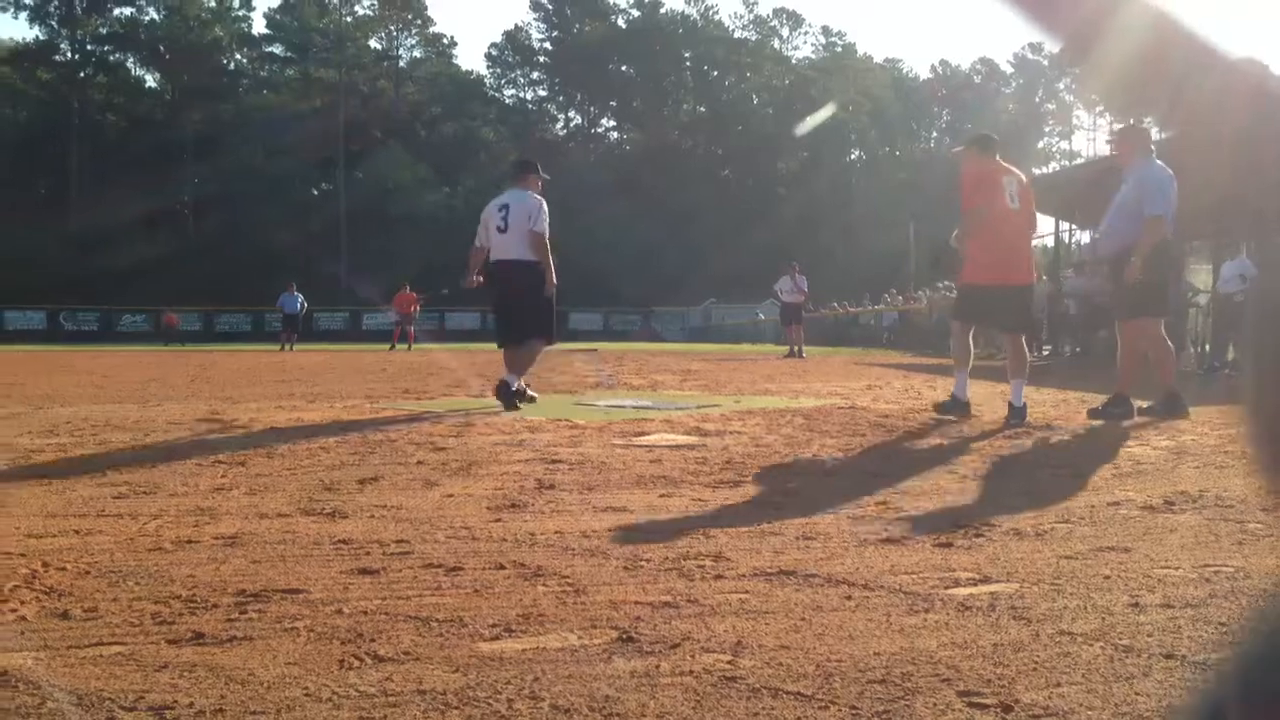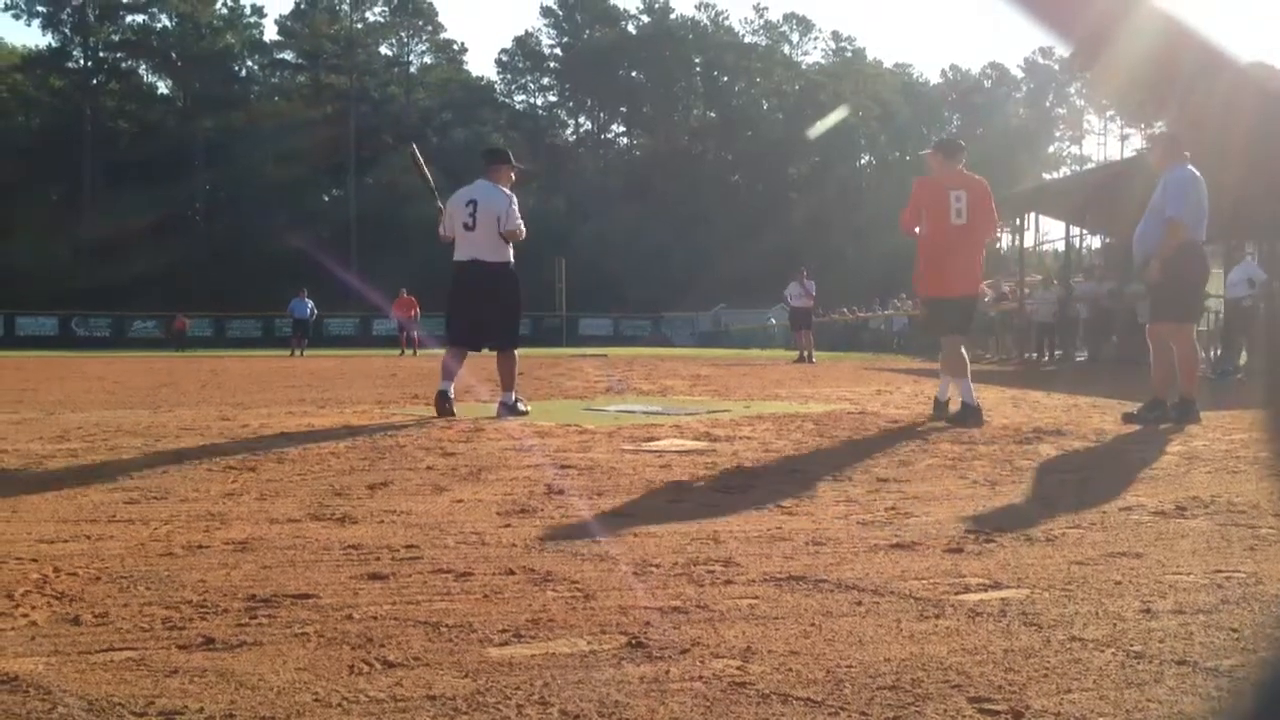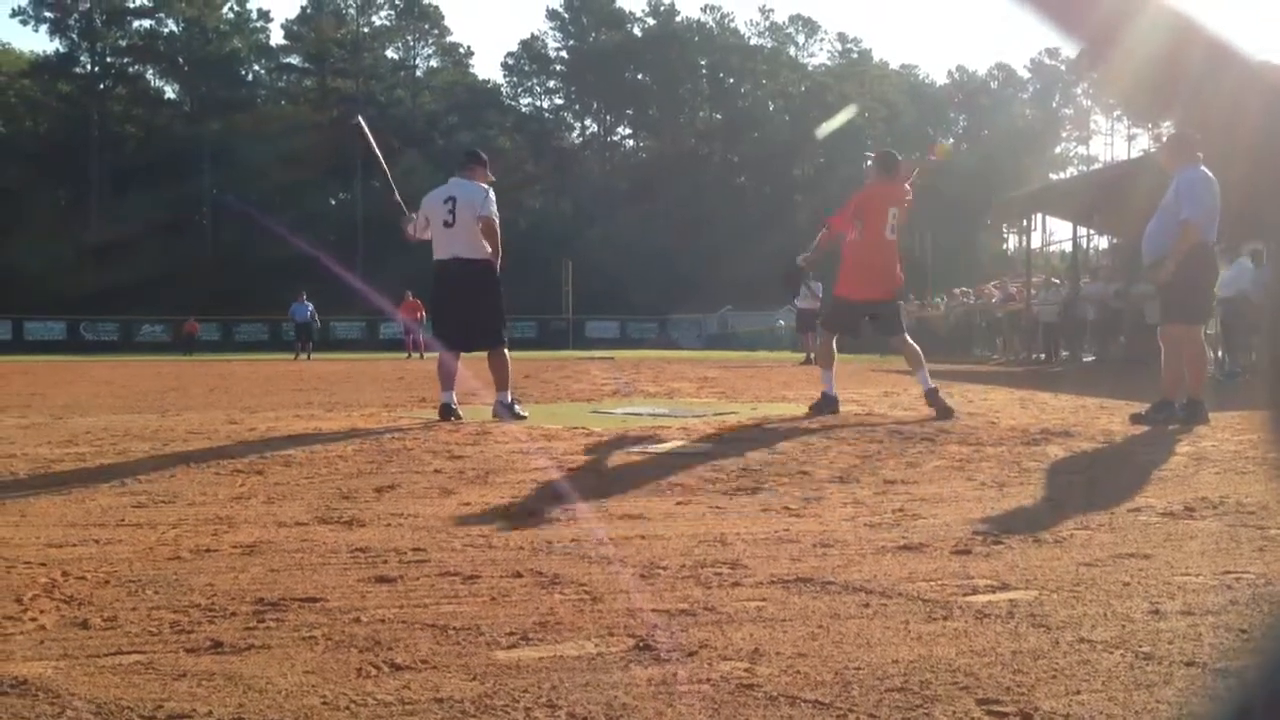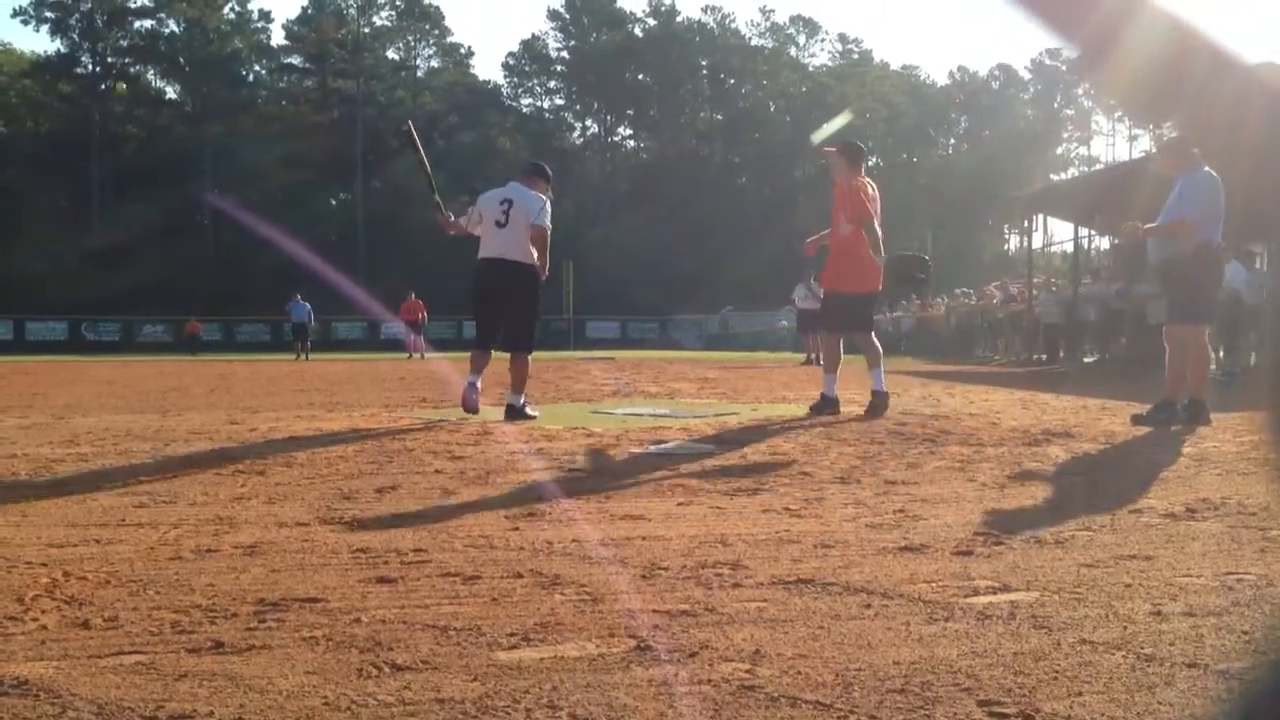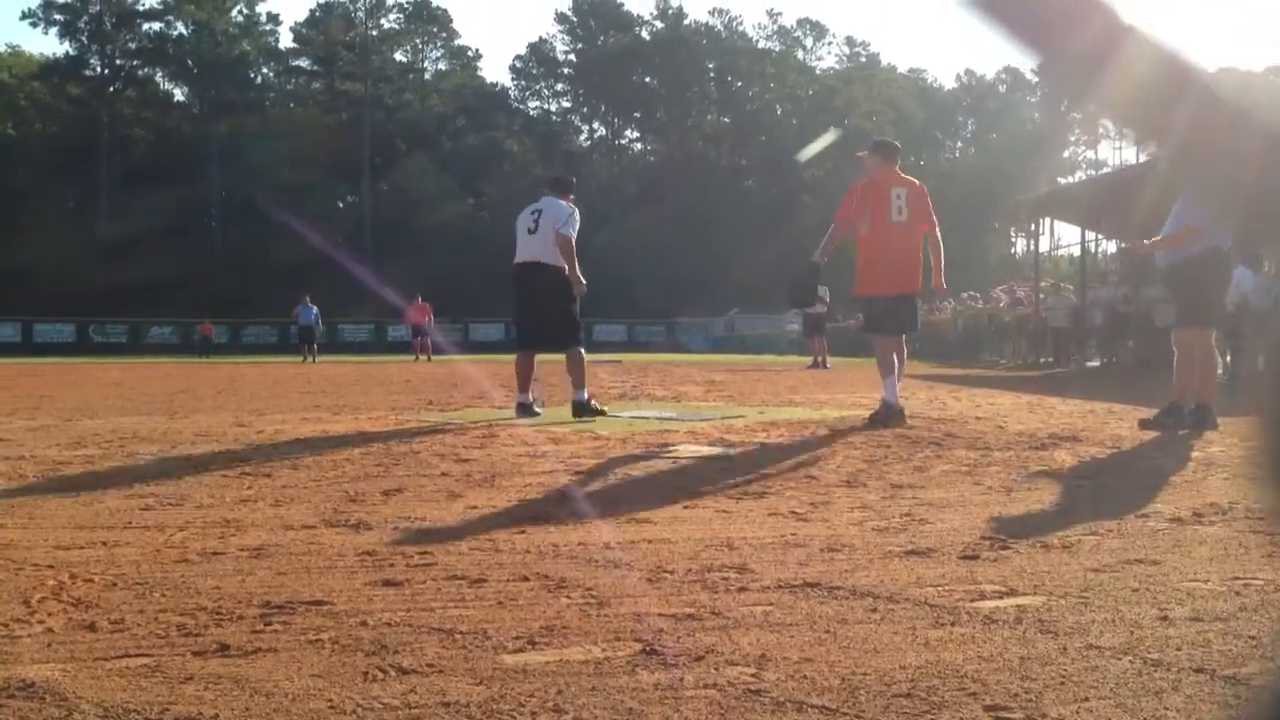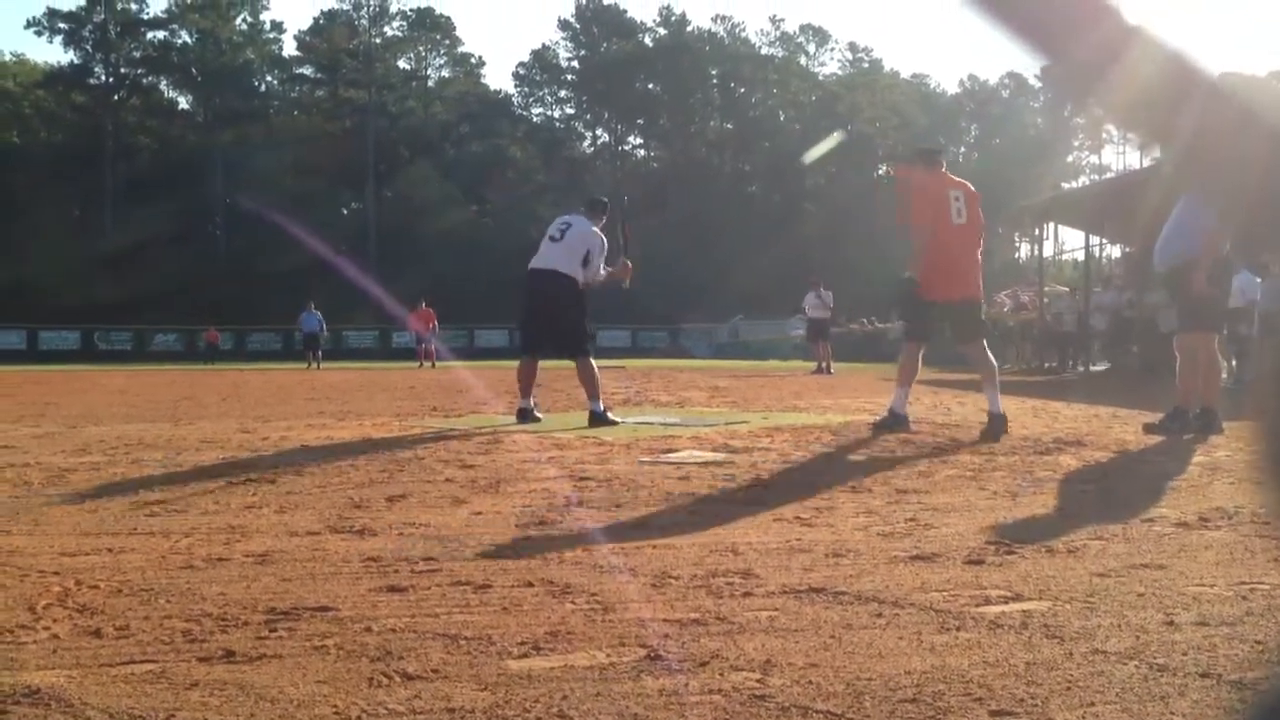
dt=0.7s
person 1, frame 1
left shoulder: (975, 173)
right shoulder: (1018, 177)
left elbow: (973, 217)
right elbow: (1030, 225)
left wrist: (960, 237)
left hip: (984, 268)
right hip: (1019, 269)
left knee: (960, 327)
right knee: (1014, 336)
left ankle: (960, 398)
right ankle: (1017, 405)
person 1, frame 2
left shoulder: (926, 185)
right shoulder: (979, 186)
left elbow: (907, 226)
right elbow: (990, 230)
left hip: (937, 276)
right hip: (968, 277)
left knee: (950, 340)
right knee: (954, 337)
left ankle: (970, 405)
right ankle: (943, 399)
person 1, frame 3
left shoulder: (866, 195)
right shoulder: (902, 195)
left elbow: (835, 230)
left wrist: (810, 254)
left hip: (853, 284)
right hip: (887, 284)
left knee: (827, 334)
right knee: (900, 339)
left ankle: (829, 397)
right ankle: (931, 393)
person 1, frame 4
left shoulder: (849, 186)
right shoulder: (867, 186)
left elbow: (869, 224)
left wrist: (880, 257)
right wrist: (818, 240)
left hip: (846, 277)
right hip: (868, 277)
left knee: (831, 334)
right knee: (865, 334)
left ankle: (829, 398)
right ankle: (879, 391)
person 1, frame 5
left shoulder: (866, 186)
right shoulder: (916, 188)
left elbow: (842, 226)
right elbow: (933, 234)
left wrist: (821, 255)
right wrist: (938, 274)
left hip: (876, 278)
right hip: (908, 278)
left knee: (881, 339)
right knee: (898, 339)
left ankle: (893, 405)
right ankle: (890, 400)
person 1, frame 6
left shoulder: (918, 187)
right shoulder: (967, 189)
left elbow: (920, 233)
right elbow: (978, 235)
left wrist: (913, 273)
left hip: (931, 283)
right hip: (967, 284)
left knee: (912, 346)
right knee: (976, 347)
left ankle: (898, 412)
right ankle: (996, 412)
person 2, frame 1
left shoulder: (1153, 174)
right shoulder: (1136, 176)
left elbow: (1156, 222)
left wrist: (1136, 260)
right wrist: (1115, 263)
left hip: (1145, 263)
right hip: (1130, 262)
left knee: (1130, 332)
right knee: (1150, 332)
left ankle: (1122, 400)
right ankle: (1172, 398)
person 2, frame 2
left shoulder: (1180, 177)
right shoulder: (1175, 178)
left elbow: (1178, 225)
left wrist: (1157, 261)
right wrist: (1156, 263)
left hip: (1177, 264)
right hip: (1172, 266)
left knee: (1174, 334)
right knee: (1165, 335)
left ankle: (1178, 404)
right ankle: (1167, 403)
person 2, frame 3
left shoulder: (1194, 178)
right shoulder: (1184, 180)
left elbow: (1192, 226)
left wrist: (1170, 263)
right wrist: (1166, 265)
left hip: (1186, 266)
right hip: (1177, 268)
left knee: (1186, 334)
right knee: (1171, 336)
left ankle: (1193, 405)
right ankle: (1168, 404)
person 2, frame 4
left shoulder: (1200, 179)
right shoulder: (1188, 182)
left elbow: (1185, 226)
left wrist: (1144, 231)
right wrist: (1145, 232)
left hip: (1194, 265)
right hip: (1181, 266)
left knee: (1191, 334)
right knee: (1175, 336)
left ankle: (1195, 405)
right ankle: (1172, 404)
person 2, frame 5
right shoulder: (1192, 191)
left elbow: (1194, 232)
left wrist: (1154, 245)
right wrist: (1157, 245)
left hip: (1202, 267)
right hip: (1190, 269)
left knee: (1196, 339)
right knee: (1186, 341)
left ankle: (1199, 410)
right ankle: (1191, 409)
person 2, frame 6
right shoulder: (1192, 197)
left elbow: (1215, 233)
left wrist: (1201, 271)
left hip: (1199, 274)
right hip: (1189, 274)
left knee: (1190, 345)
right knee: (1198, 346)
left ankle: (1185, 415)
right ankle: (1206, 415)
person 3, frame 1
left shoulder: (492, 206)
right shoulder: (535, 202)
left elbow: (481, 247)
right elbow: (538, 239)
left wrist: (472, 273)
right wrist: (550, 273)
left hip: (498, 272)
right hip: (527, 271)
left knee: (510, 336)
right knee: (538, 335)
left ankle: (516, 387)
right ankle: (510, 382)
person 3, frame 2
left shoulder: (457, 197)
right shoulder: (504, 197)
left elbow: (445, 236)
right elbow: (513, 233)
right wrist: (521, 230)
left hip: (463, 272)
right hip: (497, 273)
left knee: (458, 339)
right knee: (506, 342)
left ankle: (445, 390)
right ankle: (508, 401)
person 3, frame 3
left shoulder: (431, 198)
right shoulder: (481, 192)
left elbow: (414, 235)
right elbow: (488, 223)
left wrist: (409, 222)
right wrist: (497, 255)
left hip: (444, 272)
right hip: (478, 271)
left knee: (448, 343)
right knee: (496, 340)
left ankle: (447, 402)
right ankle: (504, 401)
person 3, frame 4
left shoulder: (487, 197)
right shoulder: (537, 201)
left elbow: (464, 227)
right elbow: (540, 233)
left wrist: (449, 223)
right wrist: (543, 266)
left hip: (487, 271)
right hip: (520, 274)
left knee: (484, 337)
right knee: (521, 344)
left ankle: (473, 382)
right ankle: (516, 404)
person 3, frame 5
left shoulder: (526, 213)
right shoulder: (568, 210)
right elbow: (563, 239)
right wrist: (575, 275)
left hip: (522, 273)
right hip: (551, 276)
left knee: (526, 343)
right knee: (571, 341)
left ankle: (524, 401)
right ankle: (581, 399)
person 3, frame 6
left shoulder: (560, 222)
right shoulder: (595, 236)
right elbow: (593, 278)
left wrist: (613, 273)
right wrist: (616, 273)
left hip: (536, 281)
right hip: (564, 287)
left knee: (530, 350)
right knee: (581, 352)
left ankle: (525, 407)
right ankle: (597, 411)
